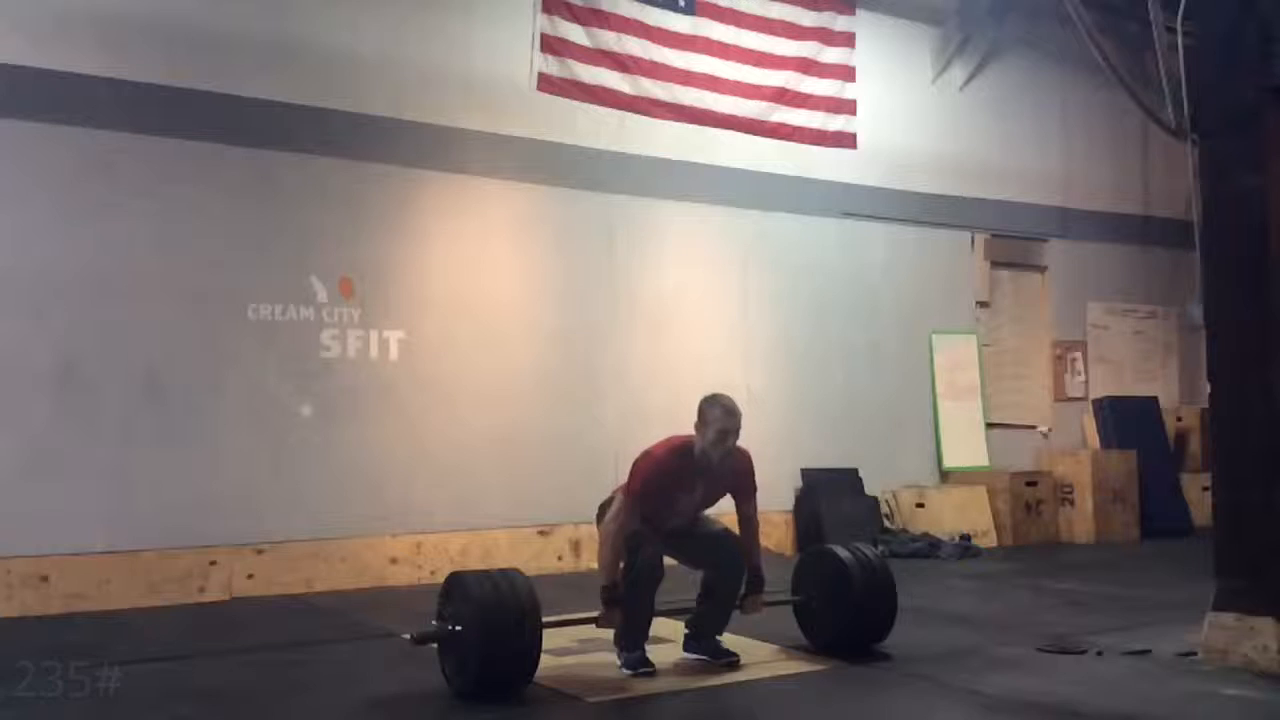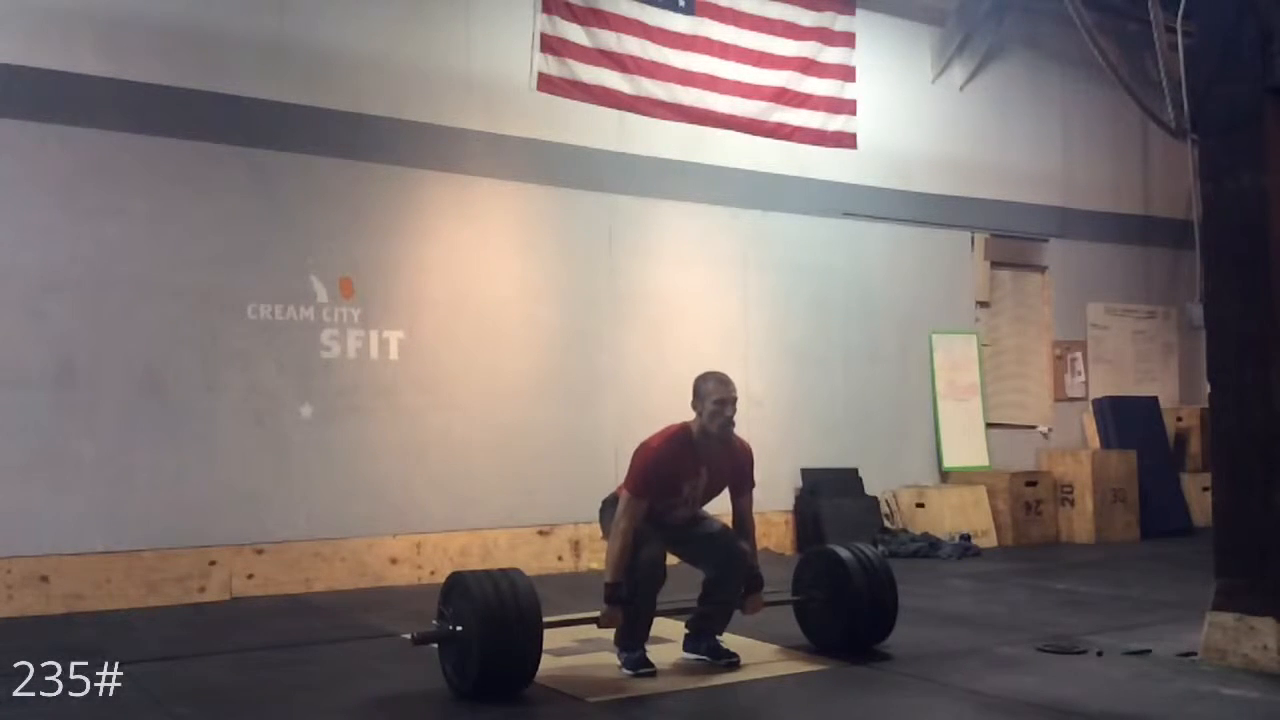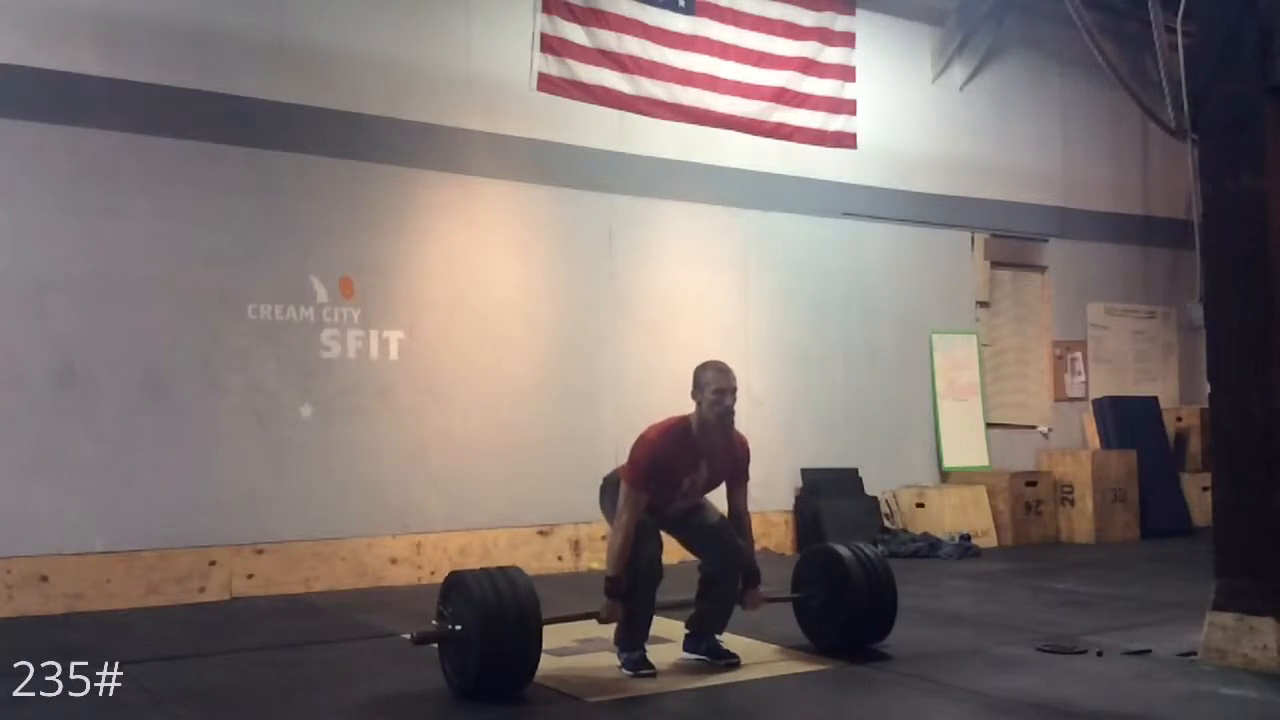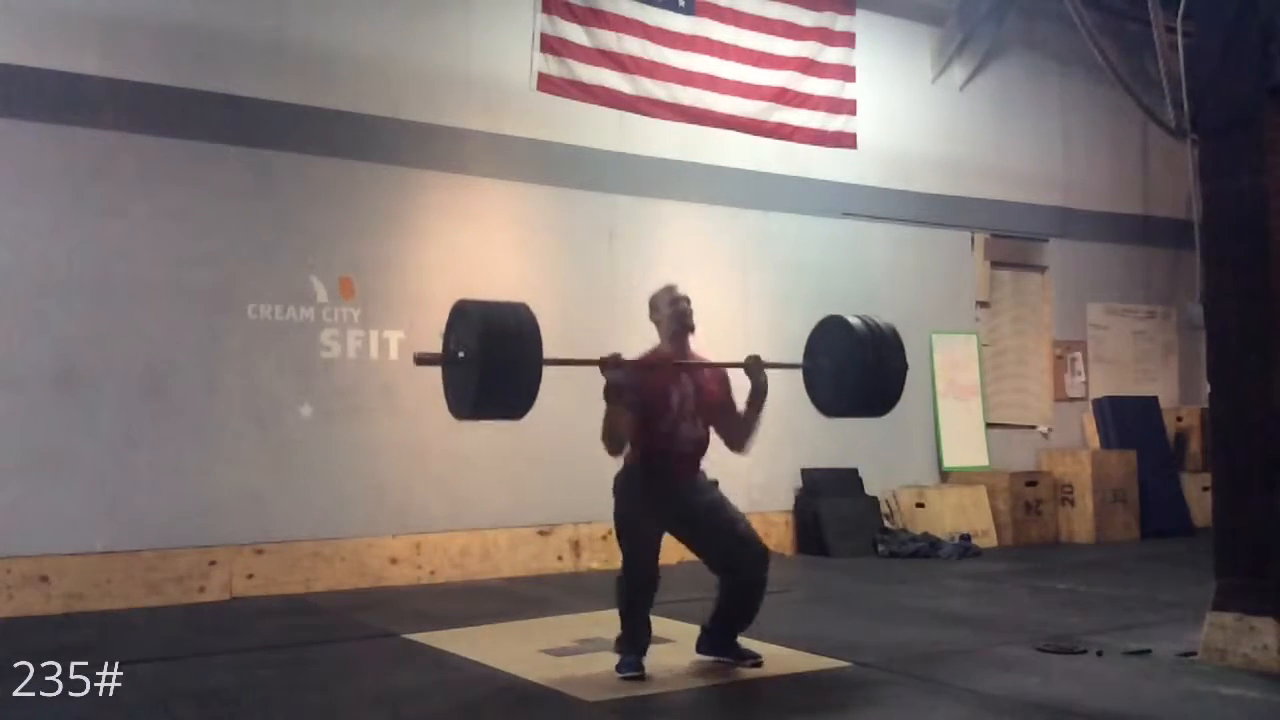
dt=1s
person 1, frame 1
left shoulder: (740, 463)
right shoulder: (660, 460)
left elbow: (748, 521)
right elbow: (613, 525)
left wrist: (755, 583)
right wrist: (610, 599)
left hip: (680, 521)
right hip: (630, 517)
left knee: (731, 554)
right knee: (646, 558)
left ankle: (701, 638)
right ankle: (630, 647)
person 1, frame 2
left shoulder: (739, 454)
right shoulder: (659, 450)
left elbow: (744, 519)
right elbow: (624, 525)
left wrist: (753, 582)
right wrist: (612, 598)
left hip: (682, 517)
right hip: (630, 513)
left knee: (734, 556)
right knee: (648, 559)
left ankle: (701, 637)
right ankle: (630, 647)
person 1, frame 3
left shoulder: (737, 447)
right shoulder: (658, 443)
left elbow: (739, 513)
right elbow: (626, 520)
left wrist: (751, 578)
right wrist: (613, 592)
left hip: (683, 502)
right hip: (627, 495)
left knee: (728, 550)
right knee: (645, 555)
left ankle: (702, 638)
right ankle: (630, 647)
person 1, frame 4
left shoulder: (713, 376)
right shoulder: (638, 372)
left elbow: (737, 442)
right elbow: (614, 446)
left wrist: (758, 386)
right wrist: (615, 387)
left hip: (692, 485)
right hip: (644, 483)
left knee: (751, 557)
right knee: (640, 566)
left ankle: (719, 639)
right ankle: (631, 649)
